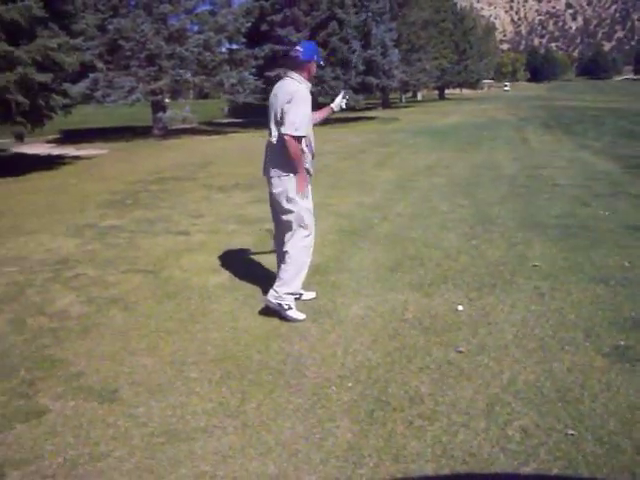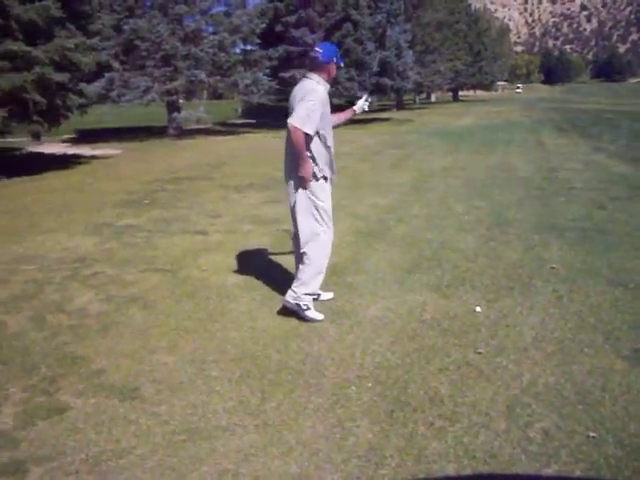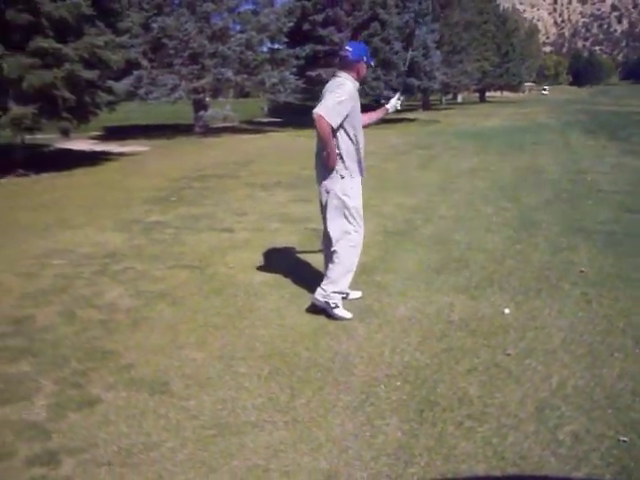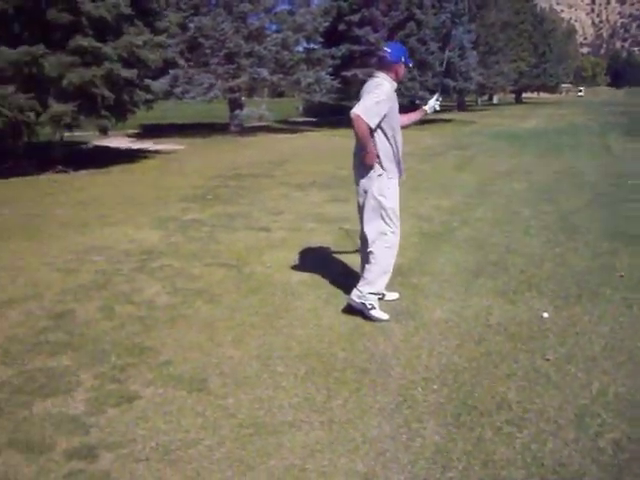
dt=0.2s
person 1, frame 1
left shoulder: (283, 86)
right shoulder: (299, 91)
right elbow: (291, 135)
left wrist: (332, 108)
right wrist: (301, 172)
left hip: (278, 172)
right hip: (290, 174)
left knee: (287, 231)
right knee: (302, 232)
left ankle: (289, 287)
right ankle: (281, 295)
person 1, frame 2
left shoulder: (305, 87)
right shoulder: (316, 91)
right elbow: (295, 127)
left wrist: (354, 110)
right wrist: (303, 163)
left hip: (306, 173)
right hip: (311, 175)
left knee: (307, 232)
right knee: (319, 233)
left ankle: (307, 287)
right ankle: (299, 295)
person 1, frame 3
left shoulder: (339, 85)
right shoulder: (345, 88)
left elbow: (356, 120)
right elbow: (320, 116)
left wrist: (386, 110)
right wrist: (331, 151)
left hip: (340, 172)
right hip: (341, 173)
left knee: (337, 230)
right knee: (349, 232)
left ankle: (335, 286)
right ankle: (328, 293)
person 1, frame 4
left shoulder: (378, 86)
right shoulder: (383, 88)
left elbow: (394, 121)
right elbow: (357, 116)
left wrist: (425, 110)
right wrist: (369, 150)
left hip: (378, 173)
right hip: (379, 174)
left knee: (374, 232)
right knee: (386, 233)
left ankle: (372, 287)
right ankle: (365, 294)
